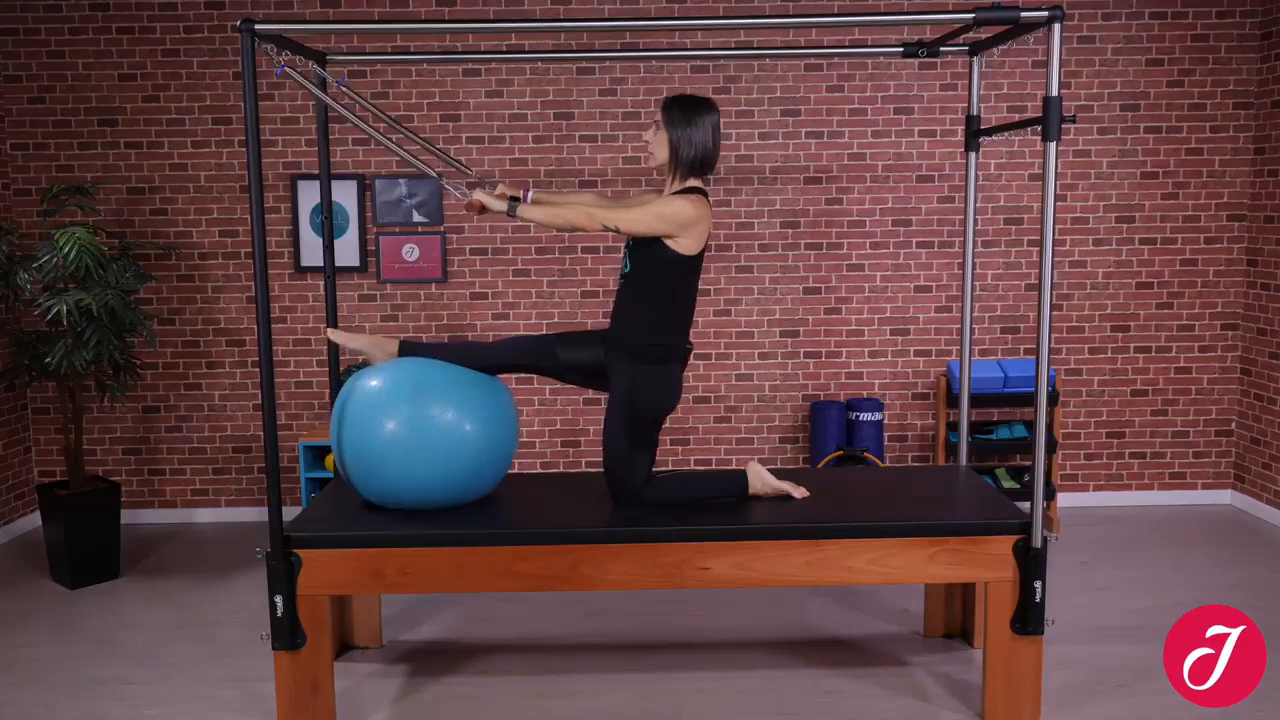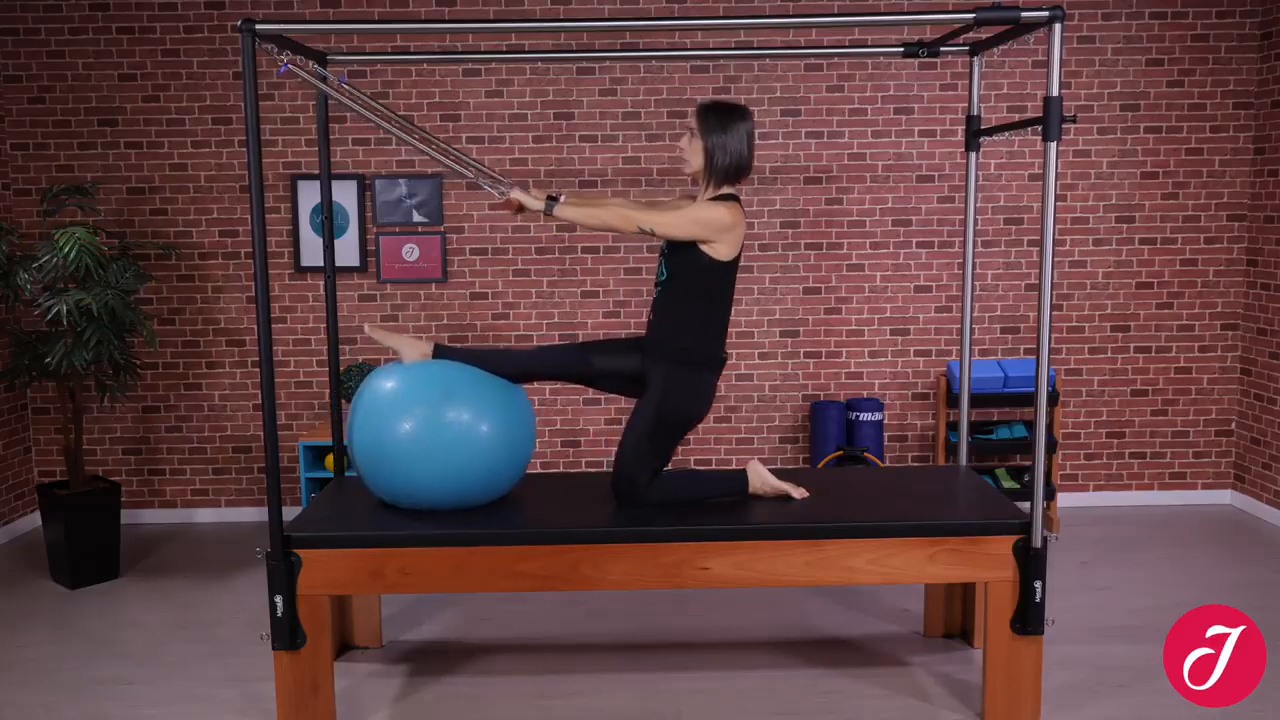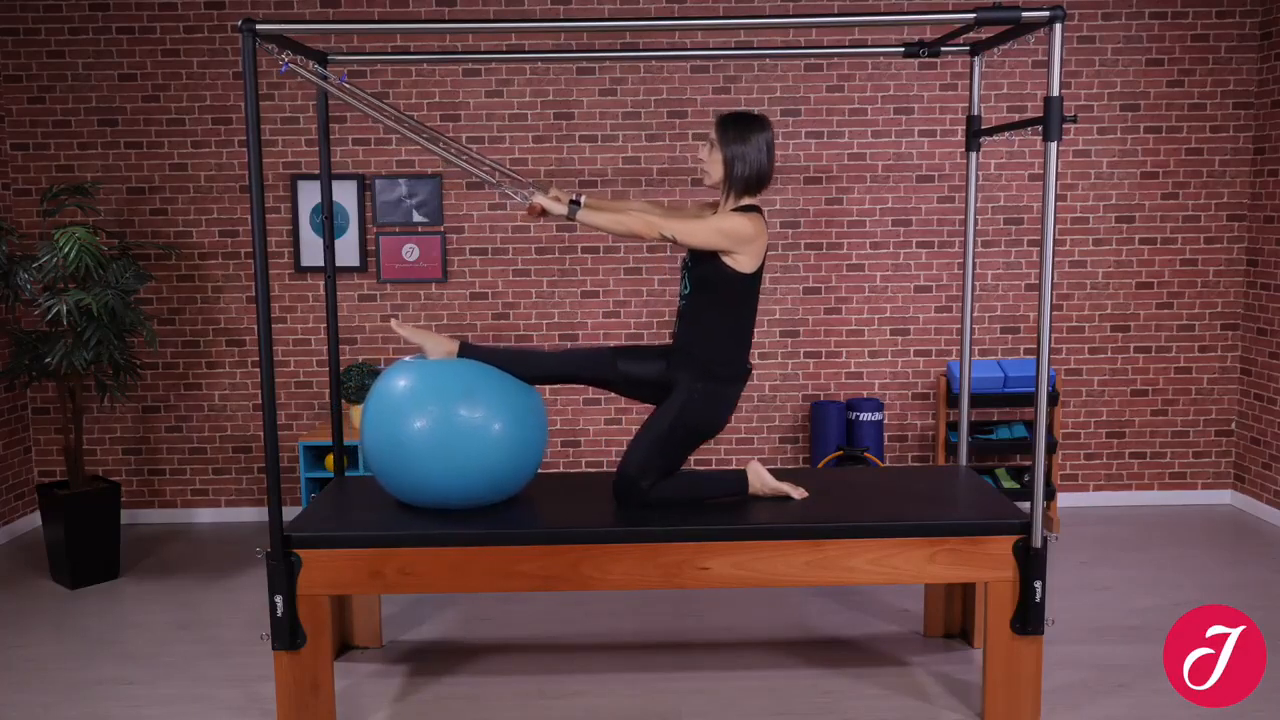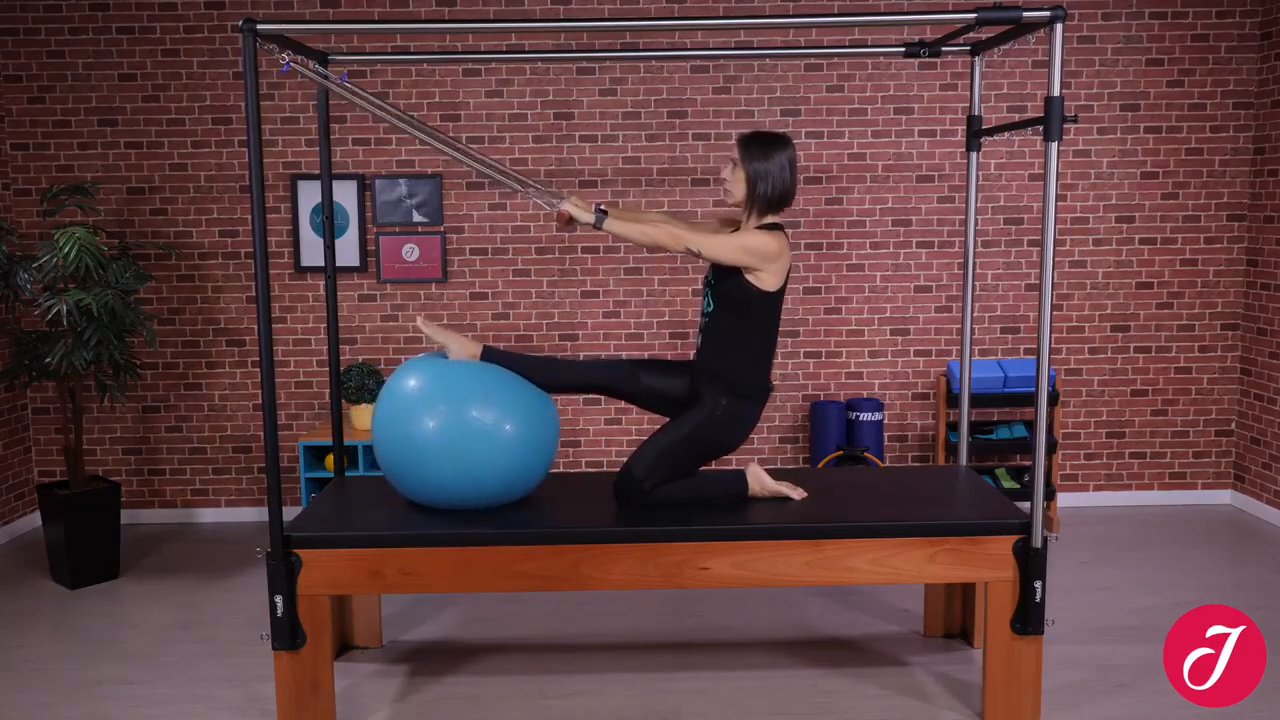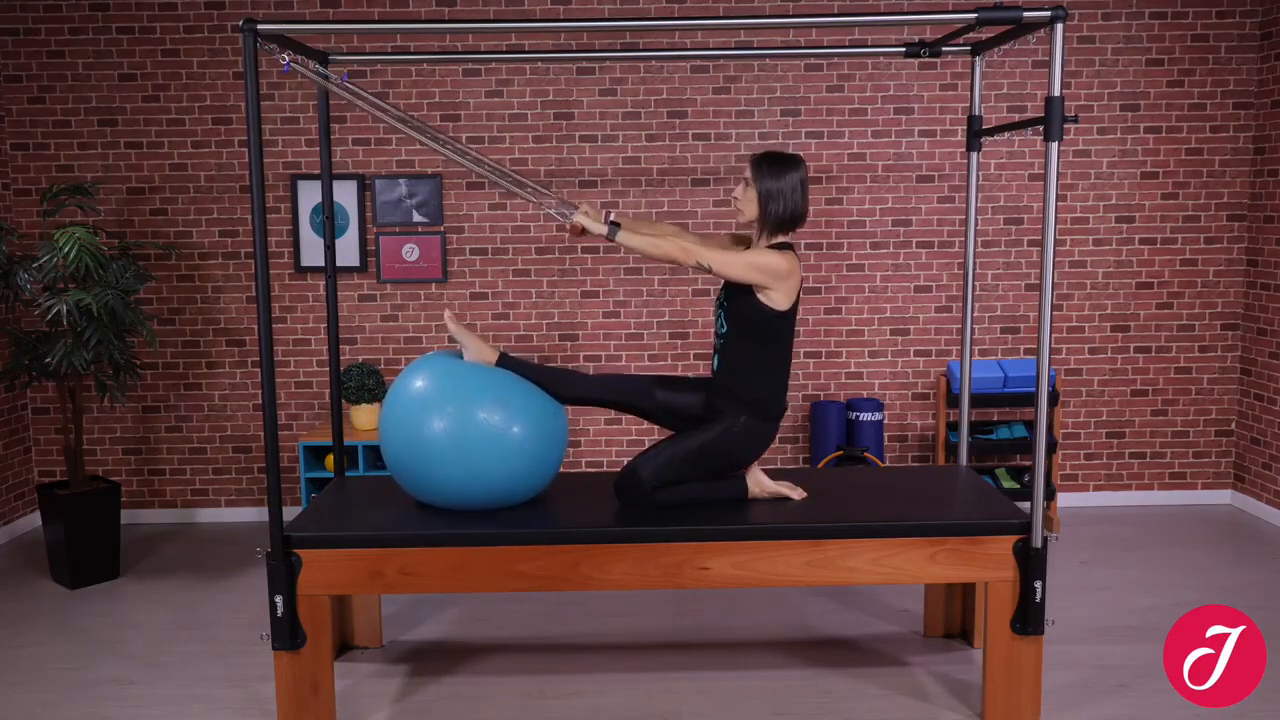
dt=1s
person 1, frame 1
left shoulder: (688, 209)
right shoulder: (666, 198)
left elbow: (591, 220)
right elbow: (600, 202)
left wrist: (508, 208)
right wrist: (526, 194)
left hip: (650, 366)
right hip: (623, 349)
left knee: (629, 489)
right knee: (517, 353)
left ankle: (749, 482)
right ankle: (396, 351)
person 1, frame 2
left shoulder: (722, 215)
right shoulder: (700, 205)
left elbow: (626, 221)
right elbow: (629, 205)
left wrist: (546, 207)
right wrist: (557, 199)
left hip: (686, 372)
right hip: (658, 355)
left knee: (631, 488)
right knee: (553, 361)
left ankle: (748, 481)
right ankle: (430, 355)
person 1, frame 3
left shoulder: (745, 226)
right shoulder: (721, 214)
left elbow: (648, 228)
right elbow: (649, 210)
left wrist: (569, 212)
right wrist: (578, 200)
left hip: (710, 383)
right hip: (682, 364)
left knee: (632, 489)
right knee: (575, 364)
left ankle: (748, 482)
right ankle: (455, 351)
person 1, frame 4
left shoulder: (768, 244)
right shoulder: (741, 231)
left elbow: (672, 240)
right elbow: (670, 224)
left wrist: (595, 219)
right wrist: (598, 212)
left hip: (732, 401)
right hip: (704, 380)
left knee: (632, 489)
left ankle: (747, 483)
right ankle: (478, 354)
person 1, frame 5
left shoulder: (779, 264)
right shoulder: (751, 248)
left elbow: (682, 254)
right elbow: (679, 235)
left wrist: (607, 231)
right wrist: (610, 219)
left hip: (747, 420)
right hip: (719, 398)
left knee: (632, 487)
left ankle: (746, 485)
right ankle: (493, 360)
